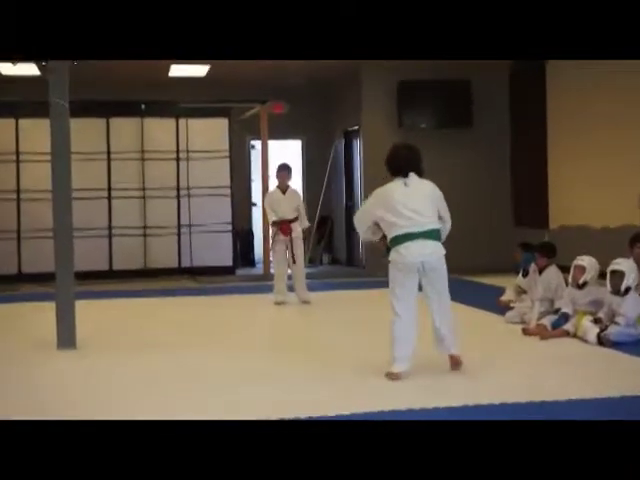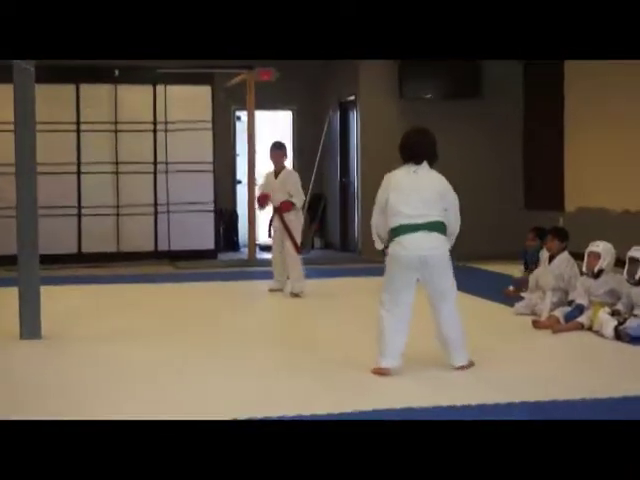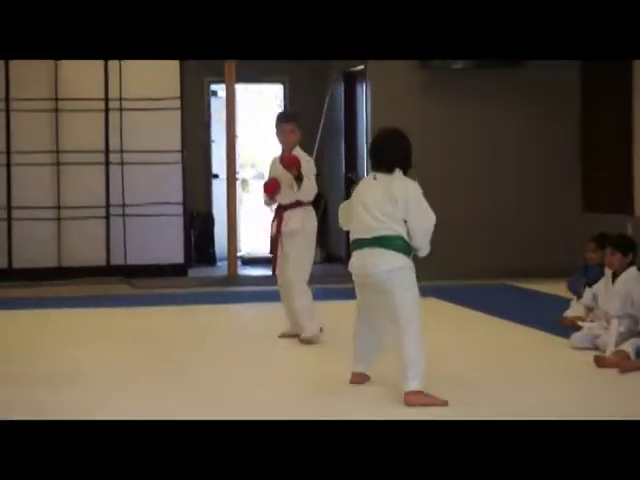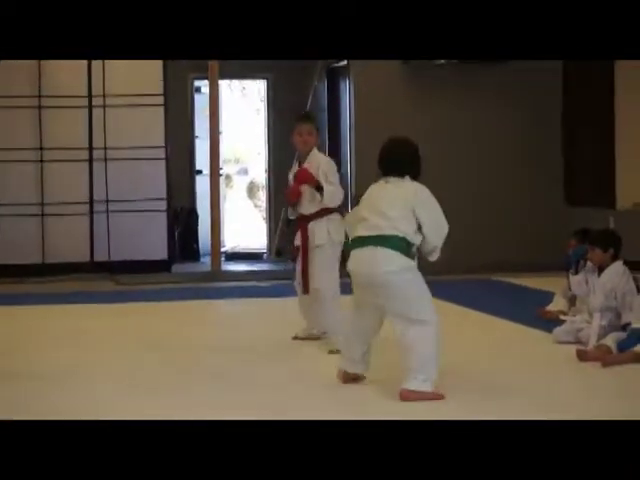
dt=1s
person 1, frame 1
left shoulder: (384, 194)
right shoulder: (430, 187)
left elbow: (361, 220)
right elbow: (446, 220)
left wrist: (380, 234)
left hip: (403, 253)
right hip: (433, 250)
left knee: (402, 311)
right knee: (440, 304)
left ankle: (398, 366)
right ankle: (452, 353)
person 1, frame 2
left shoulder: (391, 180)
right shoulder: (438, 181)
left elbow: (378, 217)
right elbow: (453, 219)
left wrist: (383, 242)
right wrist: (444, 243)
left hip: (402, 247)
right hip: (434, 245)
left knee: (392, 305)
right knee: (445, 302)
left ankle: (387, 362)
right ankle: (460, 357)
person 1, frame 3
left shoulder: (363, 186)
right shoulder: (406, 186)
left elbow: (345, 218)
right elbow: (422, 225)
right wrist: (420, 248)
left hip: (361, 258)
right hip: (391, 259)
left knee: (368, 316)
right knee: (410, 322)
left ankle: (360, 370)
right ankle: (413, 388)
person 1, frame 4
left shoulder: (373, 191)
right shoulder: (418, 192)
left elbow: (352, 223)
right elbow: (437, 231)
right wrist: (428, 252)
left hip: (360, 259)
right hip: (392, 261)
left knee: (363, 315)
right knee: (423, 321)
left ankle: (350, 368)
right ankle: (416, 386)
person 2, frame 1
left shoulder: (295, 194)
right shoulder: (270, 195)
left elbow: (301, 212)
right elbow: (270, 213)
left wrist: (305, 229)
right wrist: (279, 224)
left hip: (295, 231)
right hip: (278, 232)
left knee: (298, 264)
right knee: (279, 265)
left ankle: (302, 294)
right ankle: (280, 296)
person 2, frame 2
left shoulder: (292, 175)
right shoulder: (268, 177)
left elbow: (300, 197)
right elbow: (263, 201)
left wrist: (291, 203)
right wrist: (261, 201)
left hip: (292, 217)
right hip: (278, 217)
left knee: (291, 251)
right knee: (277, 252)
left ankle: (297, 287)
right ankle: (279, 283)
person 2, frame 3
left shoulder: (303, 160)
right shoulder: (276, 163)
left elbow: (308, 193)
right elbow: (270, 200)
left wrist: (297, 175)
right wrist: (270, 193)
left hip: (300, 221)
right hip: (282, 222)
left knee: (294, 277)
right knee: (284, 277)
left ankle: (311, 326)
right ankle: (297, 325)
person 2, frame 4
left shoulder: (324, 162)
right shoulder: (295, 169)
left elbow: (336, 197)
left wrist: (317, 185)
right wrist: (292, 203)
left hip: (327, 229)
right hip: (306, 230)
left knee: (323, 285)
right knee: (304, 284)
left ankle: (340, 337)
right ankle: (315, 326)
